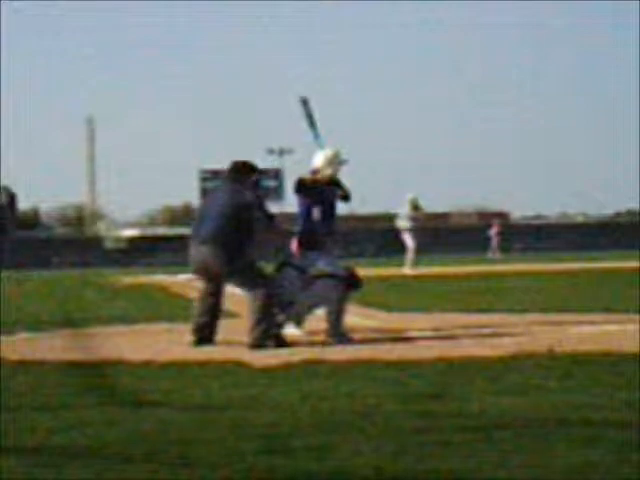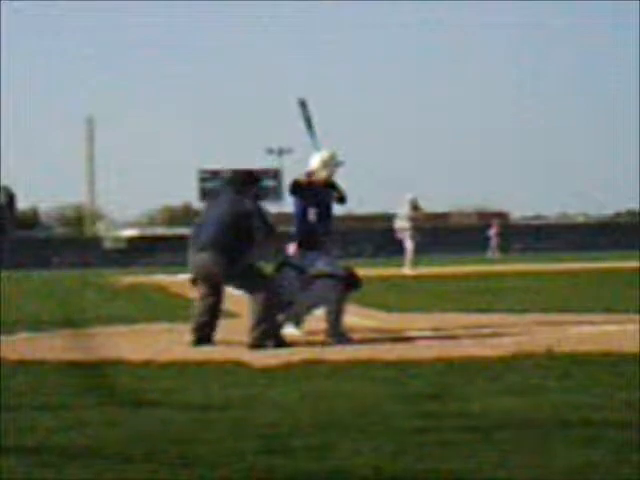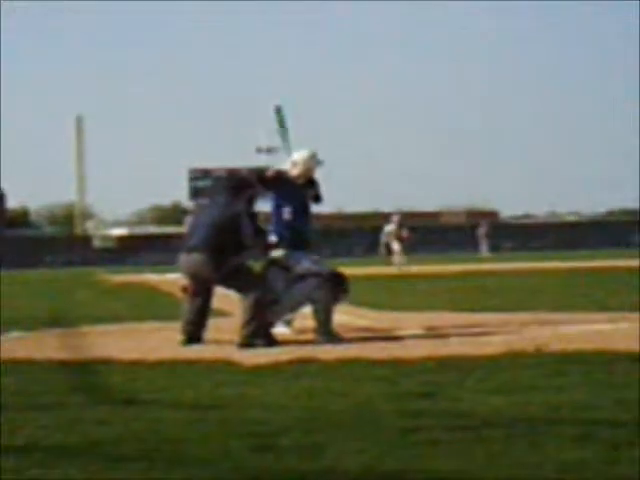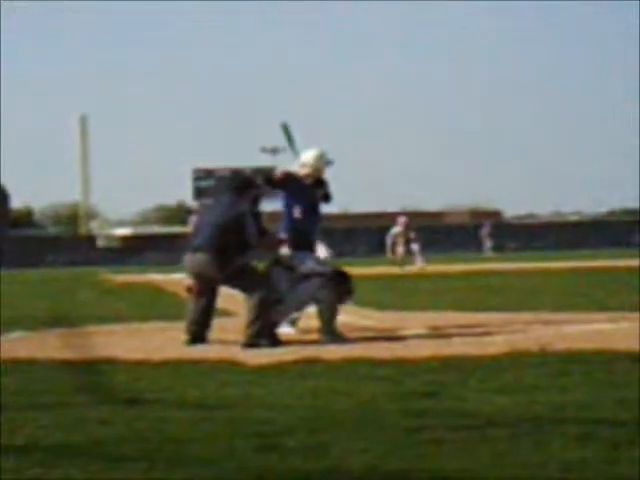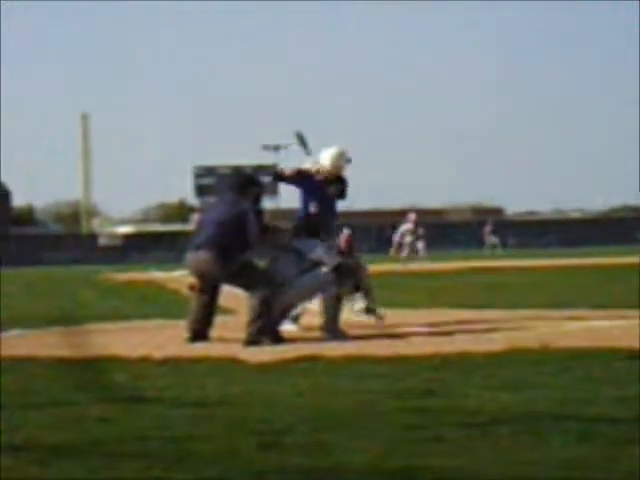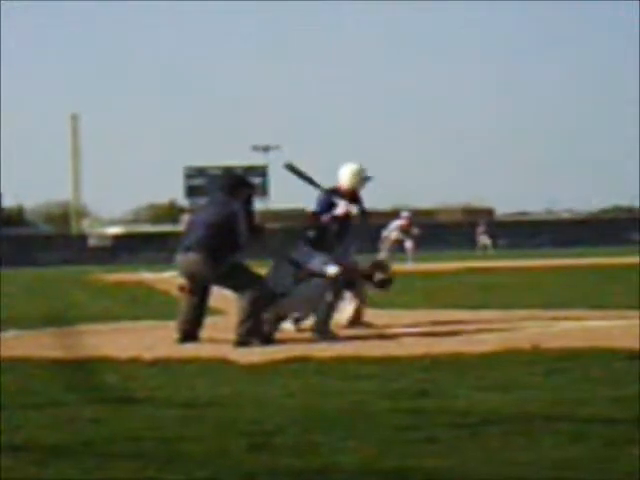
dt=0.3s
person 1, frame 1
left shoulder: (331, 184)
right shoulder: (307, 184)
left elbow: (346, 196)
right elbow: (300, 186)
left wrist: (333, 180)
right wrist: (314, 176)
left hip: (325, 241)
right ankle: (289, 321)
person 1, frame 2
left shoulder: (328, 186)
right shoulder: (303, 186)
left elbow: (342, 198)
right elbow: (294, 188)
right wrist: (310, 178)
left hip: (322, 242)
right hip: (304, 244)
left knee: (331, 281)
right knee: (299, 283)
right ankle: (288, 322)
person 1, frame 3
left shoulder: (309, 183)
right shoulder: (280, 181)
left elbow: (316, 198)
right elbow: (263, 180)
right wrist: (281, 171)
left hip: (302, 239)
right hip: (282, 241)
right ankle: (278, 320)
person 1, frame 4
left shoulder: (318, 183)
right shoulder: (290, 181)
left elbow: (326, 197)
right elbow: (270, 181)
right wrist: (290, 172)
left hip: (310, 239)
right hip: (292, 241)
right ankle: (284, 320)
person 1, frame 5
left shoulder: (337, 180)
right shoulder: (306, 177)
left elbow: (341, 193)
right elbow: (279, 176)
right wrist: (302, 170)
left hip: (328, 234)
right hip: (307, 235)
person 1, frame 6
left shoulder: (354, 197)
right shoulder: (328, 196)
left elbow: (363, 215)
right elbow: (316, 221)
left wrist: (355, 211)
right wrist: (337, 213)
left hip: (337, 247)
right hip: (313, 245)
left knee: (354, 276)
person 2, frame 1
left shoulder: (212, 196)
right shoulder: (247, 197)
left hip: (196, 250)
right hip: (220, 251)
left knee: (211, 287)
right knee: (259, 286)
left ankle: (202, 335)
right ankle: (261, 338)
person 2, frame 2
left shoulder: (213, 204)
right shoulder: (247, 206)
right elbow: (264, 239)
left wrist: (199, 274)
left hip: (196, 258)
right hip: (219, 258)
left knee: (210, 289)
right knee: (263, 287)
left ankle: (201, 335)
right ankle: (262, 338)
person 2, frame 3
left shoulder: (208, 207)
right shoulder: (239, 208)
right elbow: (254, 243)
left hip: (186, 259)
right hip: (206, 260)
left knee: (201, 288)
right knee: (254, 287)
left ankle: (191, 334)
right ankle: (252, 336)
person 2, frame 4
left shoulder: (210, 207)
right shoulder: (244, 209)
right elbow: (256, 241)
left hip: (191, 259)
right hip: (215, 260)
left knee: (205, 288)
right knee: (260, 286)
left ankle: (195, 334)
right ankle: (256, 337)
person 2, frame 5
left shoulder: (214, 206)
right shoulder: (246, 206)
right elbow: (256, 238)
left hip: (193, 257)
right hip: (216, 258)
left knee: (207, 285)
right knee: (262, 284)
left ankle: (197, 331)
right ankle: (257, 334)
person 2, frame 6
left shoulder: (205, 208)
right shoulder: (237, 207)
right elbow: (245, 239)
left wrist: (190, 278)
right wrist: (258, 230)
left hip: (182, 259)
right hip: (207, 259)
left knee: (197, 287)
right knee: (252, 285)
left ankle: (186, 332)
right ankle: (247, 335)
